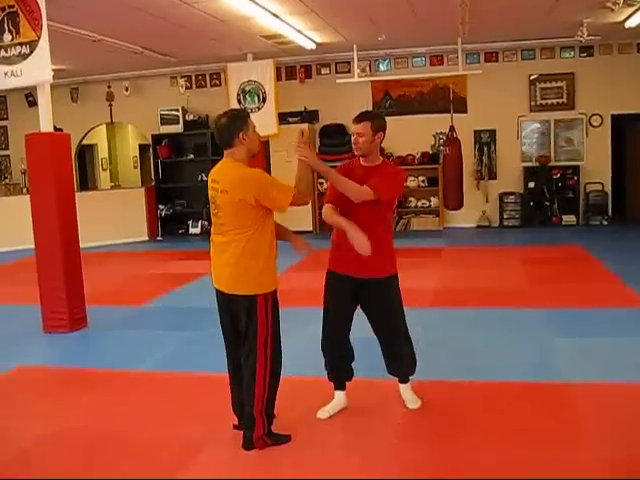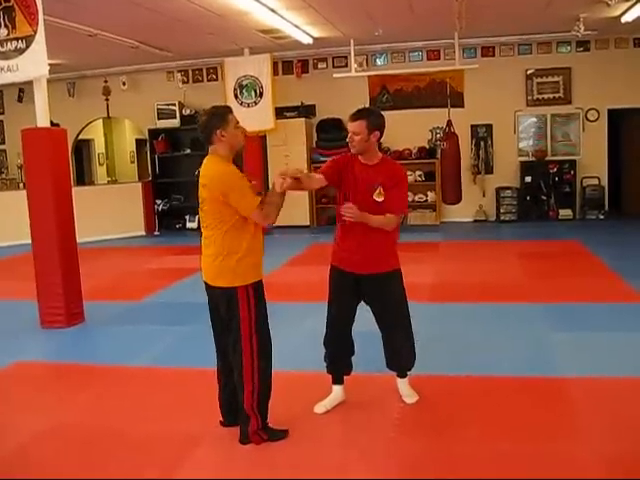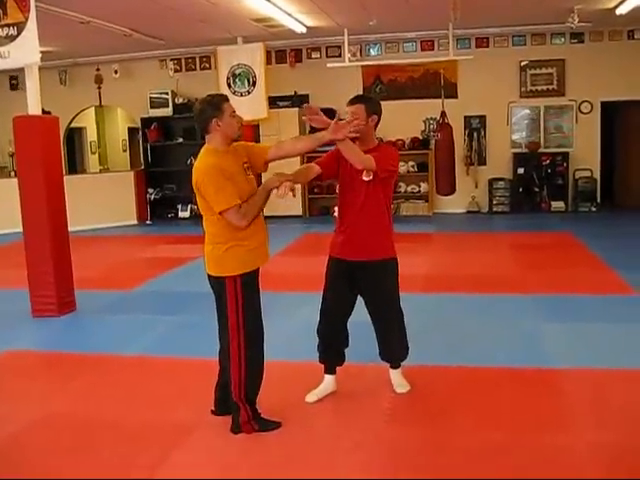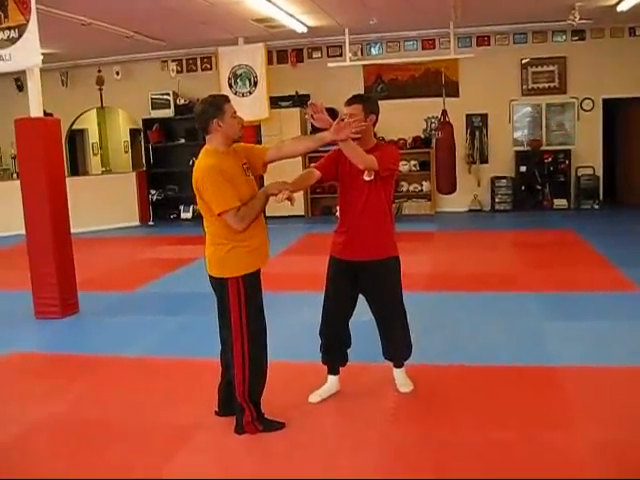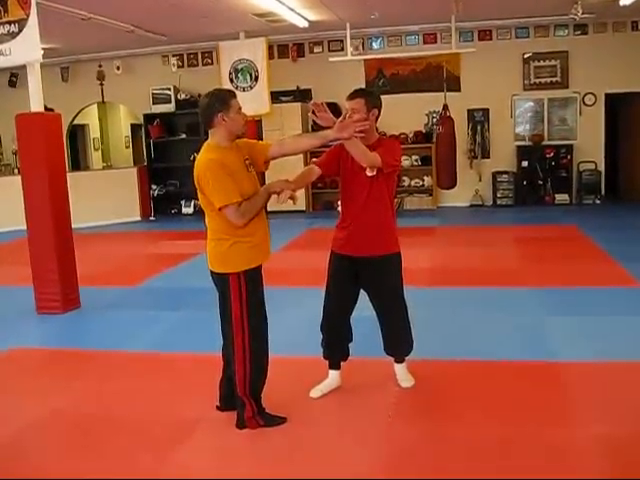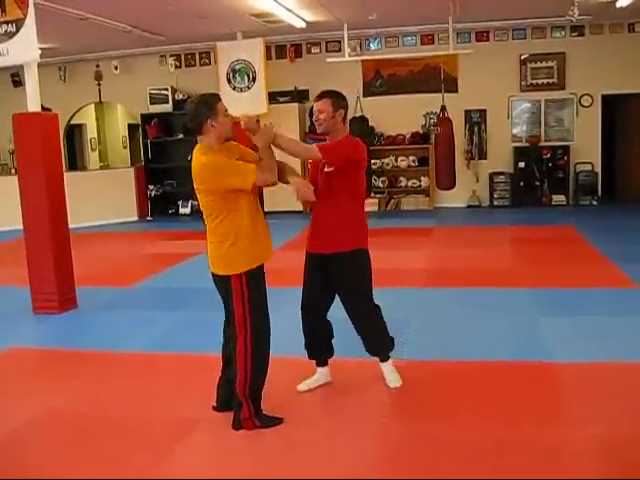
dt=0.7s
person 1, frame 1
left shoulder: (217, 175)
right shoulder: (251, 178)
right elbow: (302, 196)
left wrist: (288, 236)
left hip: (225, 281)
right hip: (253, 284)
left knee: (238, 353)
right knee: (261, 357)
left ankle: (244, 416)
right ankle: (257, 432)
person 1, frame 2
left shoulder: (216, 168)
right shoulder: (226, 174)
left elbow: (249, 207)
right elbow: (265, 217)
left wrist: (268, 195)
right wrist: (279, 191)
left hip: (221, 274)
right hip: (236, 276)
left knee: (230, 347)
right knee: (252, 350)
left ankle: (232, 412)
right ankle: (254, 426)
person 1, frame 3
left shoulder: (239, 152)
right shoulder: (210, 167)
left elbow: (284, 148)
right elbow: (240, 218)
left wrist: (328, 136)
right wrist: (267, 186)
left hip: (241, 262)
right hip: (231, 265)
left knee: (236, 337)
right knee: (244, 340)
left ankle: (225, 401)
right ankle: (245, 416)
person 1, frame 4
left shoulder: (239, 153)
right shoulder: (210, 168)
left elbow: (284, 149)
right elbow: (239, 220)
left wrist: (329, 136)
right wrist: (267, 192)
left hip: (242, 263)
right hip: (233, 267)
left knee: (238, 338)
right knee: (247, 341)
left ankle: (230, 402)
right ankle: (249, 417)
person 1, frame 5
left shoulder: (241, 149)
right shoulder: (211, 163)
left elbow: (285, 145)
right elbow: (239, 215)
left wrist: (332, 135)
right wrist: (269, 189)
left hip: (244, 259)
right hip: (234, 262)
left knee: (239, 333)
right knee: (248, 336)
left ankle: (230, 397)
right ankle: (250, 411)
person 1, frame 6
left shoulder: (224, 151)
right shoulder: (211, 163)
left elbow: (273, 166)
right elbow: (266, 176)
left wrist: (294, 178)
right wrist: (264, 144)
left hip: (238, 259)
right hip: (237, 263)
left knee: (239, 330)
right knee: (250, 336)
left ankle: (228, 397)
right ankle: (247, 413)
person 2, frame 1
left shoulder: (393, 174)
right shoulder: (343, 171)
left elbow: (359, 195)
right elbow: (328, 211)
left wrist: (319, 166)
right wrist: (349, 228)
left hip: (379, 270)
right hip: (342, 268)
left knee: (393, 329)
right knee: (334, 333)
left ankle: (405, 385)
right ankle: (339, 395)
person 2, frame 2
left shoulder: (395, 173)
right shoulder: (341, 164)
left elbow: (392, 222)
right elbow: (315, 180)
left wrist: (360, 217)
right wrist: (295, 179)
left hip: (382, 266)
right hip: (344, 263)
left knee: (396, 324)
right knee: (337, 326)
left ankle: (403, 380)
right ankle: (338, 389)
person 2, frame 3
left shoulder: (388, 154)
right shoulder: (340, 154)
left elbow: (362, 163)
right elbow: (313, 169)
left wrist: (331, 129)
right wrist: (291, 178)
left hip: (378, 254)
right hip: (342, 252)
left knee: (387, 315)
right knee: (331, 317)
left ankle: (395, 370)
right ankle: (329, 378)
person 2, frame 4
left shoulder: (388, 153)
right shoulder: (339, 155)
left elbow: (365, 162)
right elbow: (313, 173)
left wrist: (332, 129)
right wrist: (289, 187)
left hip: (380, 254)
right hip: (343, 252)
left knee: (391, 315)
right knee: (333, 318)
left ankle: (399, 369)
right ankle: (333, 379)
person 2, frame 5
left shoulder: (390, 148)
right shoulder: (340, 150)
left elbow: (368, 160)
right elbow: (314, 170)
left wrist: (334, 127)
right wrist: (290, 186)
left hip: (382, 249)
right hip: (344, 247)
left knee: (392, 310)
right knee: (334, 313)
left ankle: (400, 365)
right ankle: (334, 373)
person 2, frame 6
left shoulder: (353, 148)
right shoulder: (322, 152)
left elbow: (308, 154)
left hip: (348, 247)
right hip: (319, 245)
left knee: (361, 306)
right knee: (312, 310)
left ankle: (385, 362)
right ankle: (323, 370)
